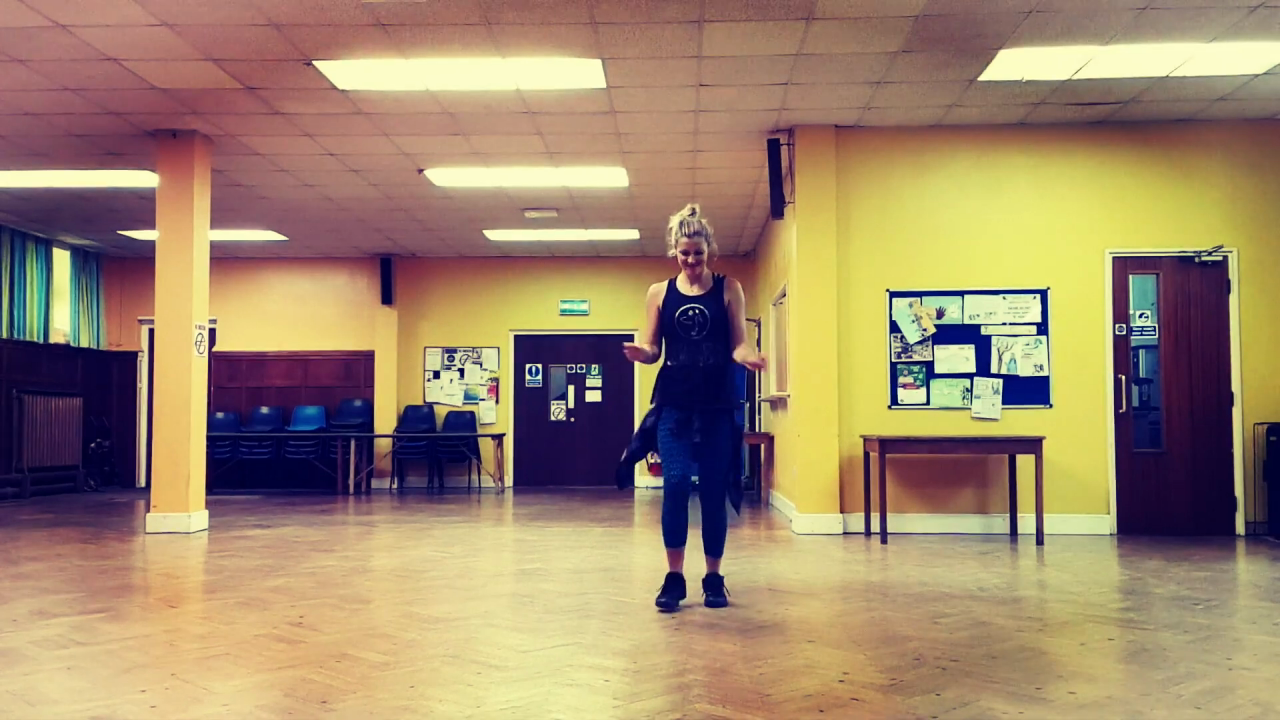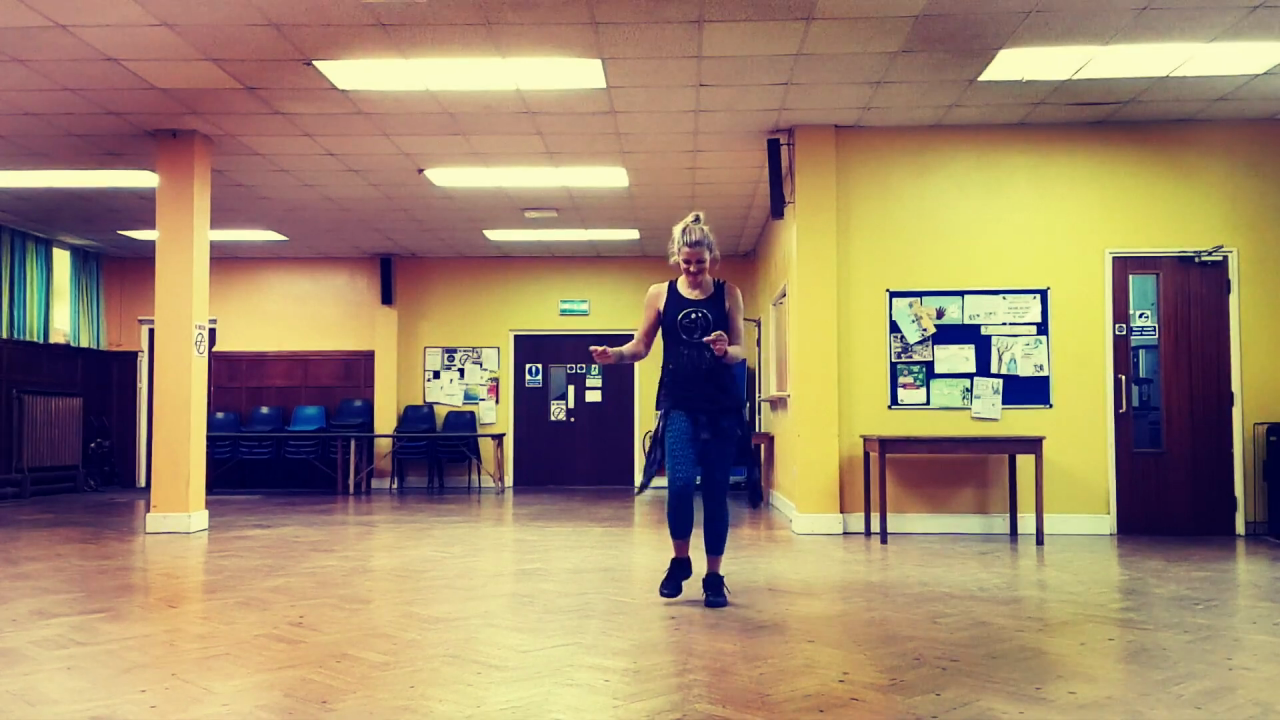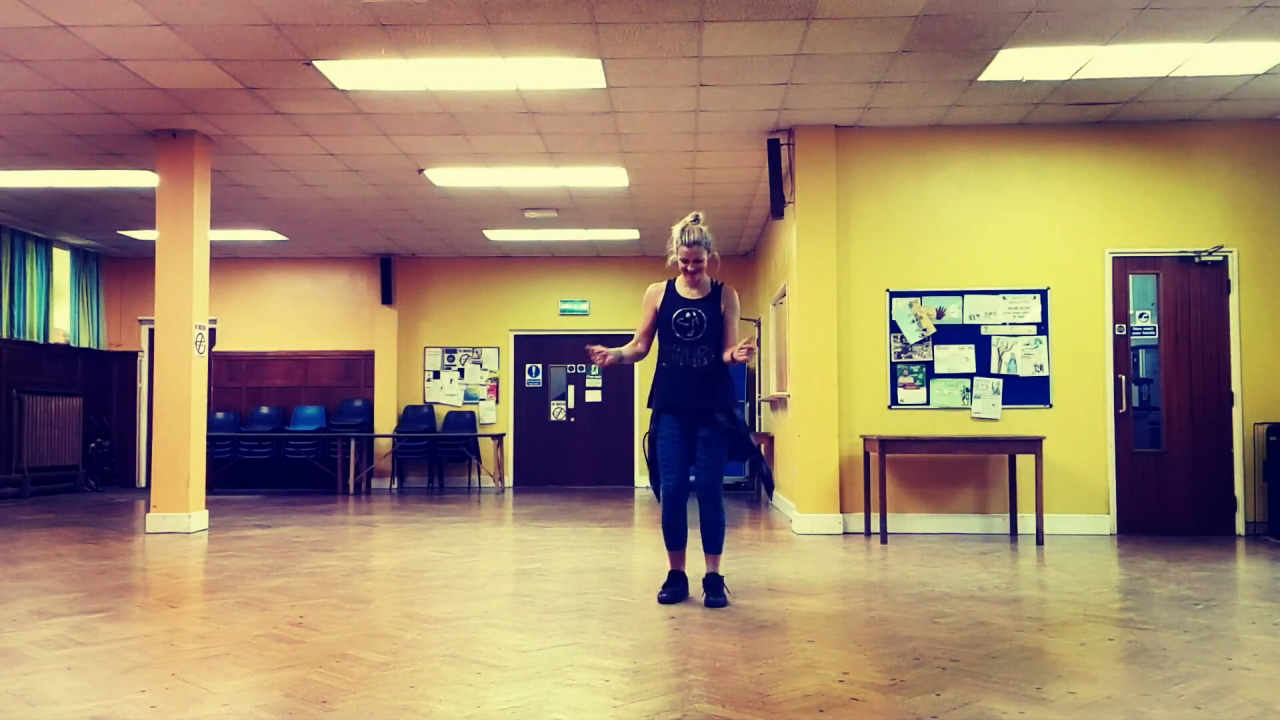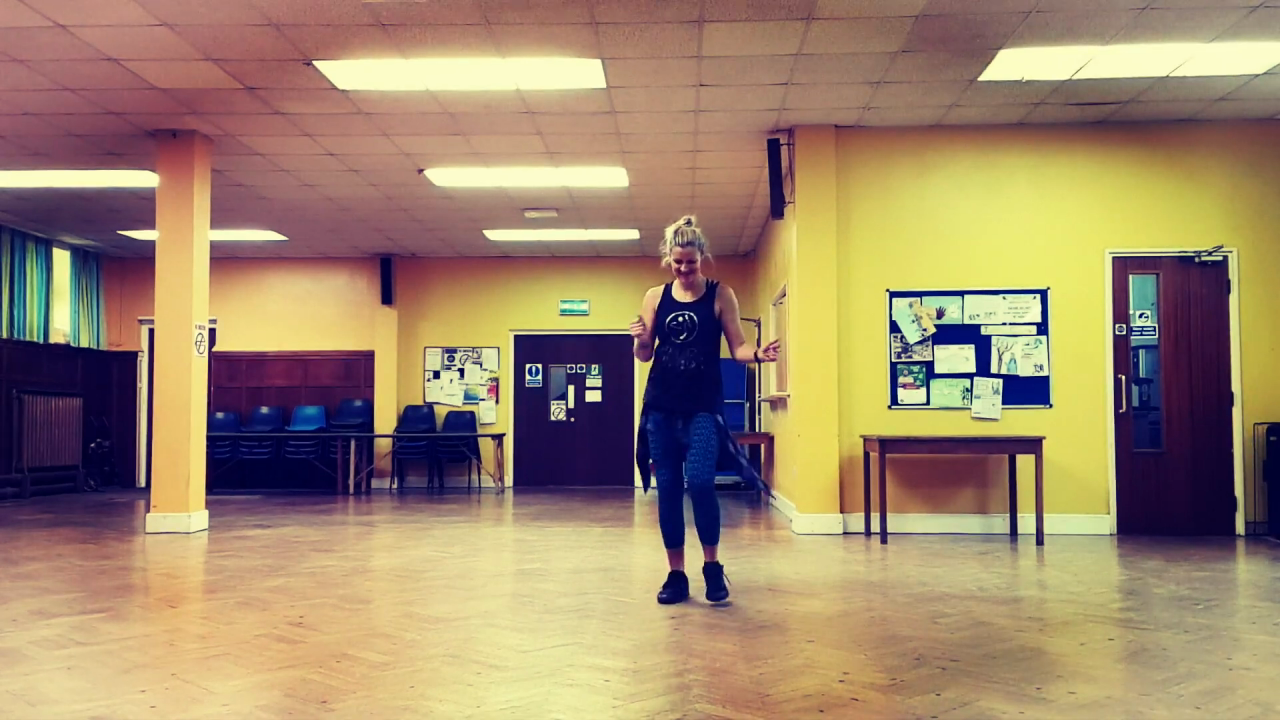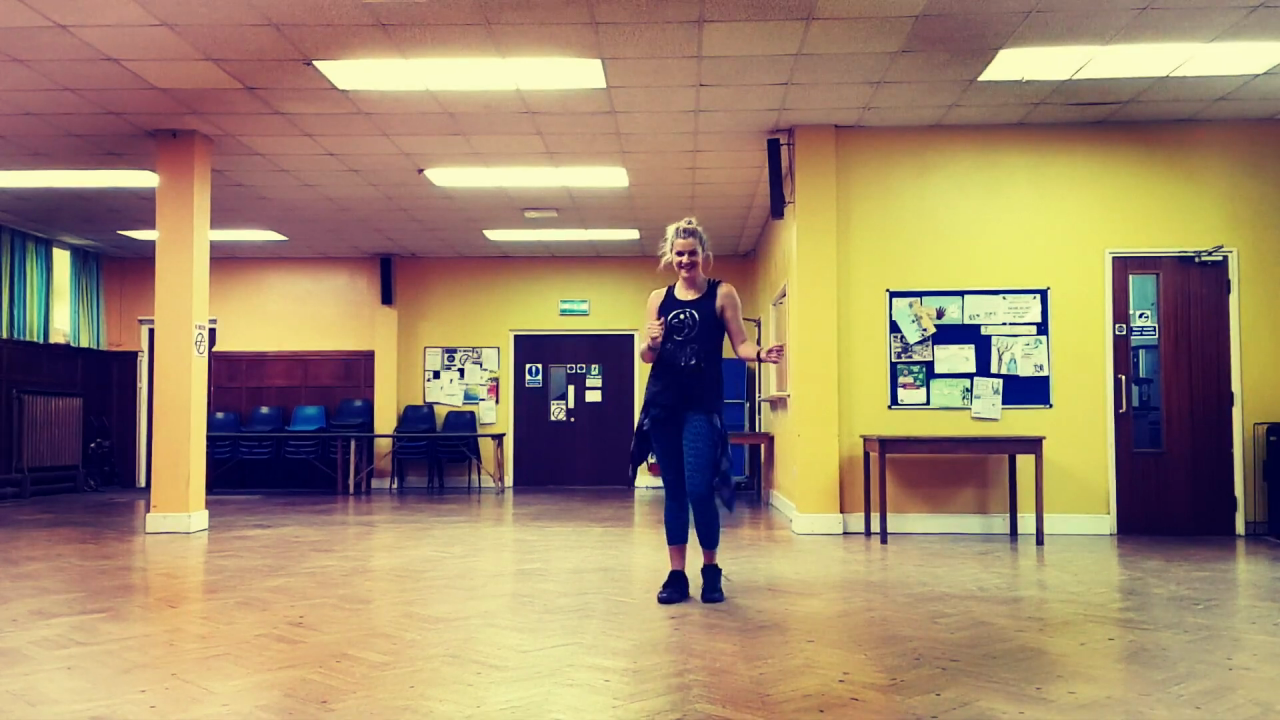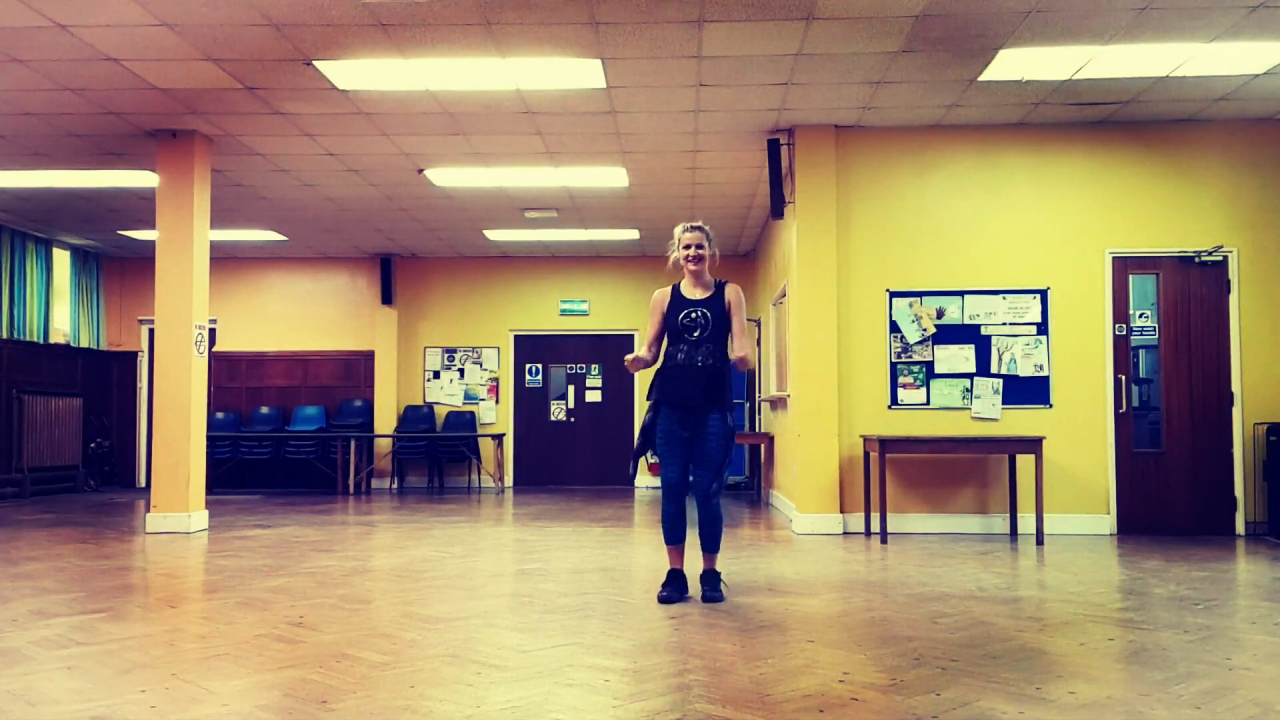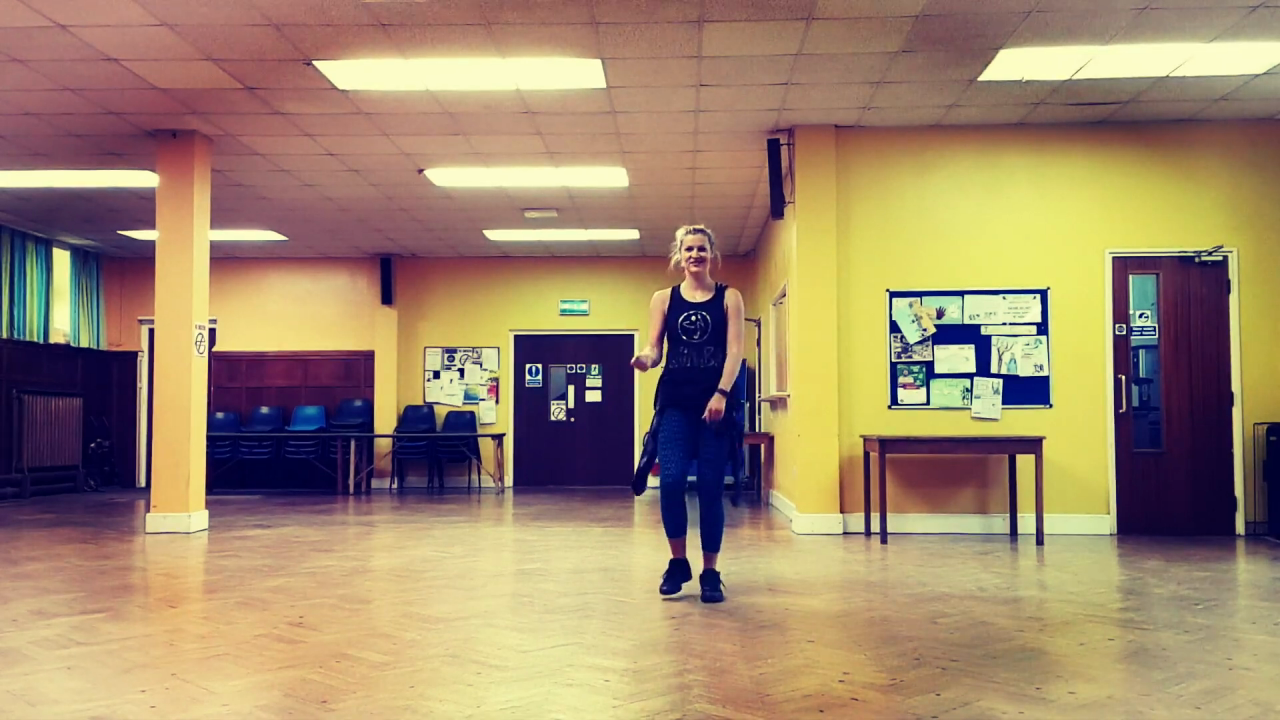
dt=0.2s
person 1, frame 1
left shoulder: (729, 289)
right shoulder: (661, 292)
left elbow: (739, 344)
right elbow: (651, 349)
left wrist: (751, 359)
right wrist: (641, 352)
left hip: (718, 402)
right hip: (674, 403)
left knee: (714, 491)
right knee: (676, 484)
left ankle: (714, 578)
right ankle: (674, 577)
person 1, frame 2
left shoulder: (729, 294)
right shoulder: (660, 294)
left elbow: (739, 351)
right elbow: (640, 346)
left wrist: (726, 350)
right wrist: (615, 355)
left hip: (723, 405)
right hip: (679, 404)
left knee: (716, 491)
right knee: (681, 483)
left ankle: (714, 577)
right ankle: (680, 560)
person 1, frame 3
left shoulder: (725, 295)
right shoulder: (657, 293)
left elbow: (731, 349)
right elbow: (641, 346)
left wrist: (738, 355)
right wrist: (614, 356)
left hip: (714, 405)
right hip: (671, 405)
left knee: (709, 491)
right knee: (672, 491)
left ankle: (713, 577)
right ankle: (676, 574)
person 1, frame 4
left shoulder: (720, 295)
right shoulder: (655, 297)
left elbow: (737, 346)
right elbow: (645, 354)
left wrist: (759, 354)
right wrist: (639, 340)
left hip: (703, 406)
right hip: (662, 404)
left knee: (701, 484)
right knee: (668, 490)
left ankle: (712, 566)
right ankle: (676, 575)
person 1, frame 5
left shoulder: (722, 294)
right shoulder: (658, 298)
left elbow: (739, 343)
right elbow: (646, 356)
left wrist: (760, 354)
right wrist: (651, 342)
left hip: (702, 403)
right hip: (661, 402)
left knee: (699, 488)
right knee: (673, 488)
left ankle: (711, 568)
right ankle: (676, 574)
person 1, frame 6
left shoulder: (730, 293)
right shoulder: (664, 296)
left elbow: (740, 341)
right elbow: (652, 350)
left wrist: (742, 356)
right wrist: (639, 358)
left hip: (713, 402)
right hip: (671, 400)
left knee: (708, 489)
right knee: (673, 486)
left ankle: (710, 574)
right ankle: (675, 574)
person 1, frame 7
left shoulder: (729, 297)
right shoulder: (663, 299)
left elbow: (734, 349)
right elbow: (655, 349)
left wrist: (722, 392)
right wrist: (644, 359)
left hip: (713, 401)
right hip: (674, 401)
left knee: (710, 489)
right knee: (671, 482)
left ankle: (710, 573)
right ankle: (678, 561)
